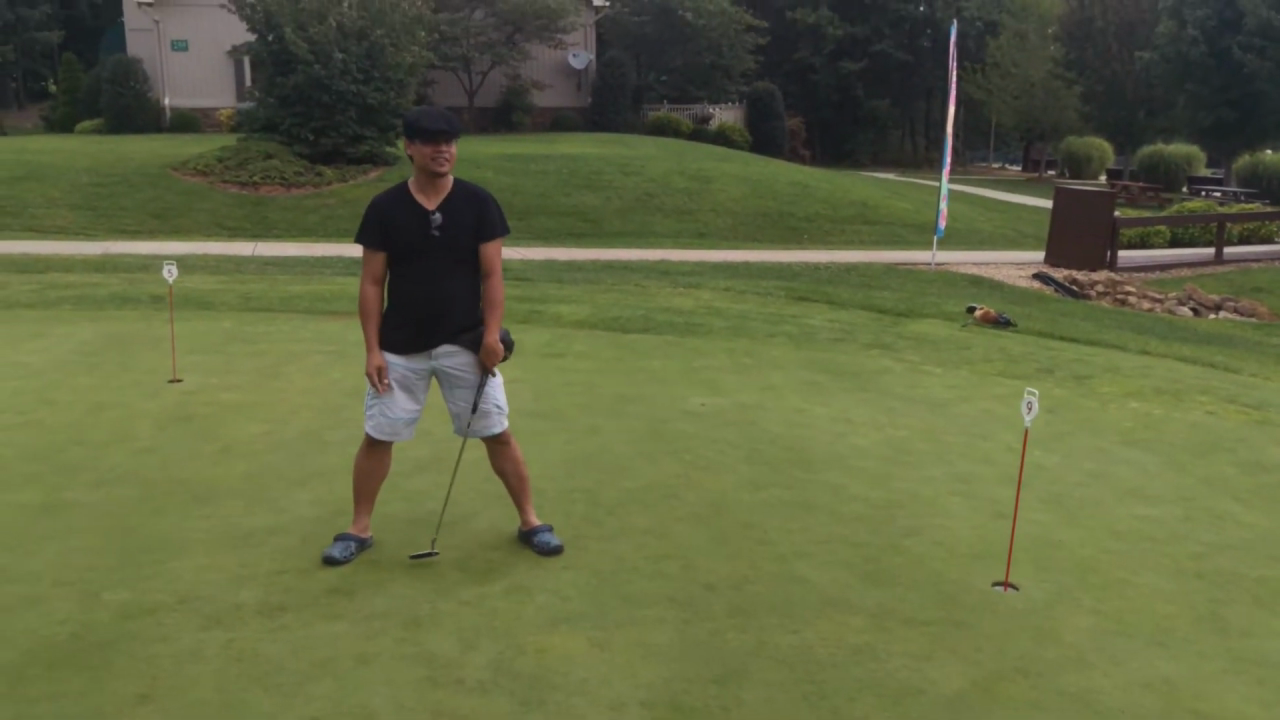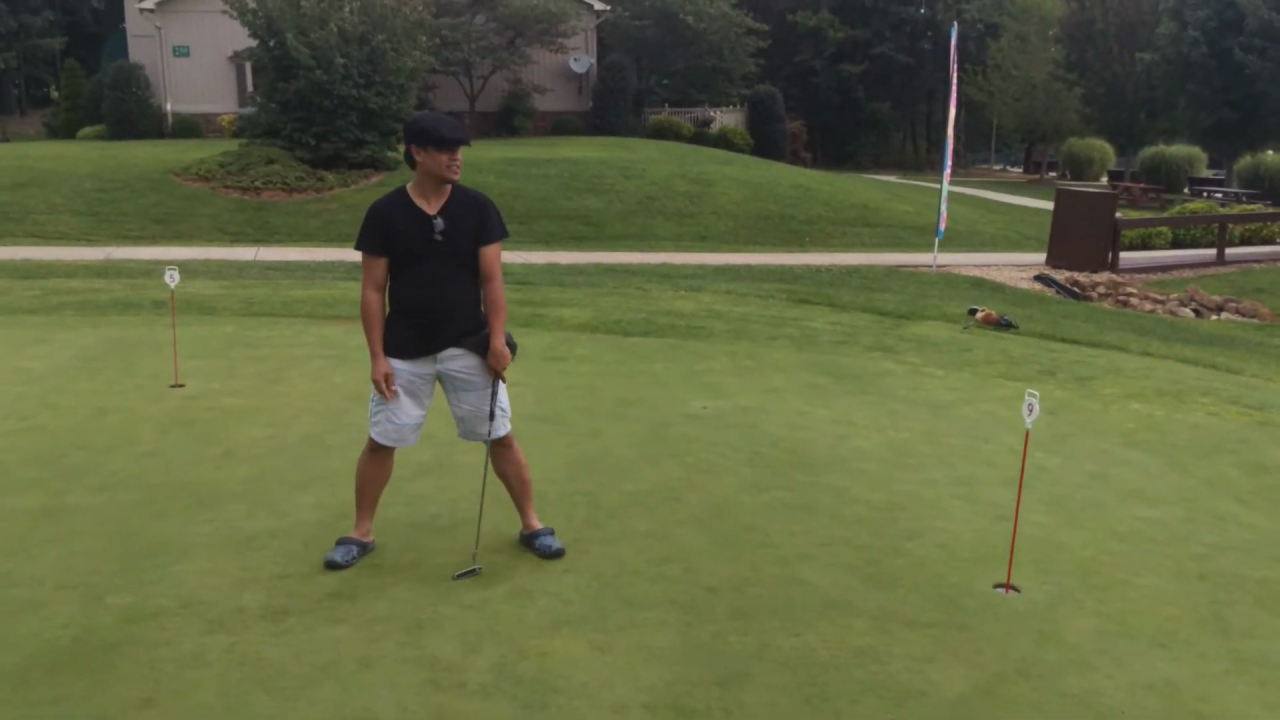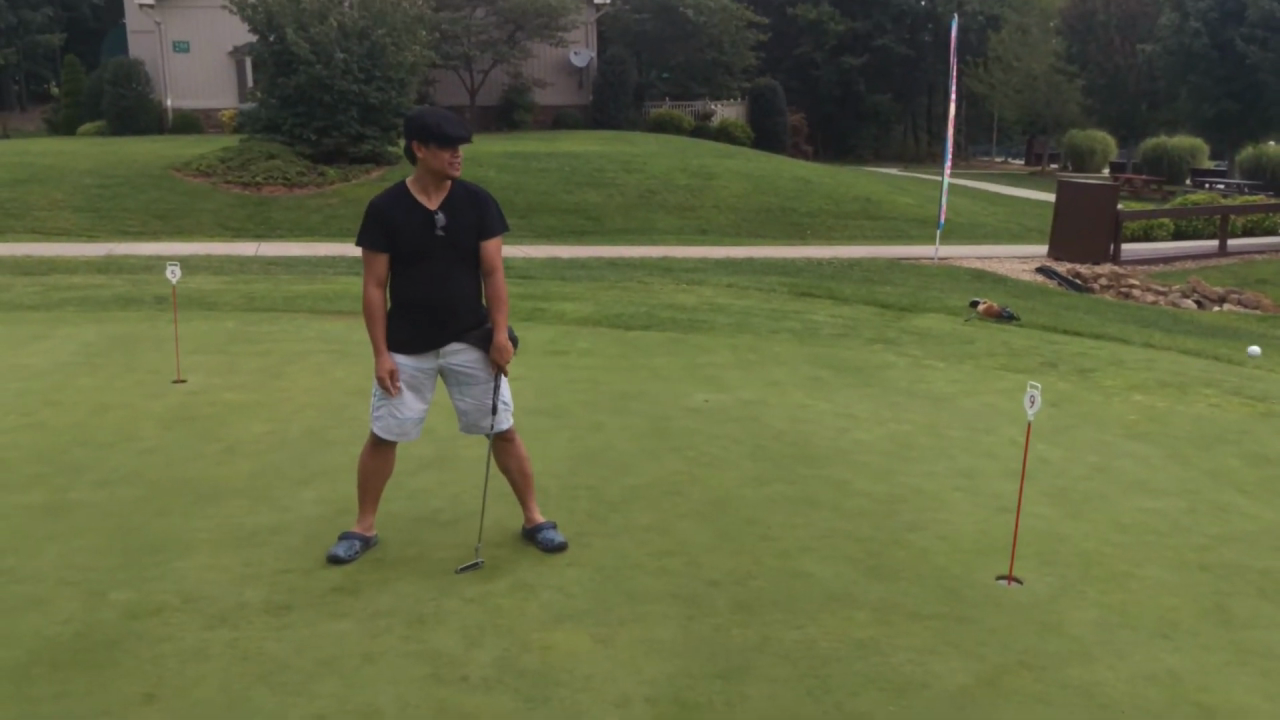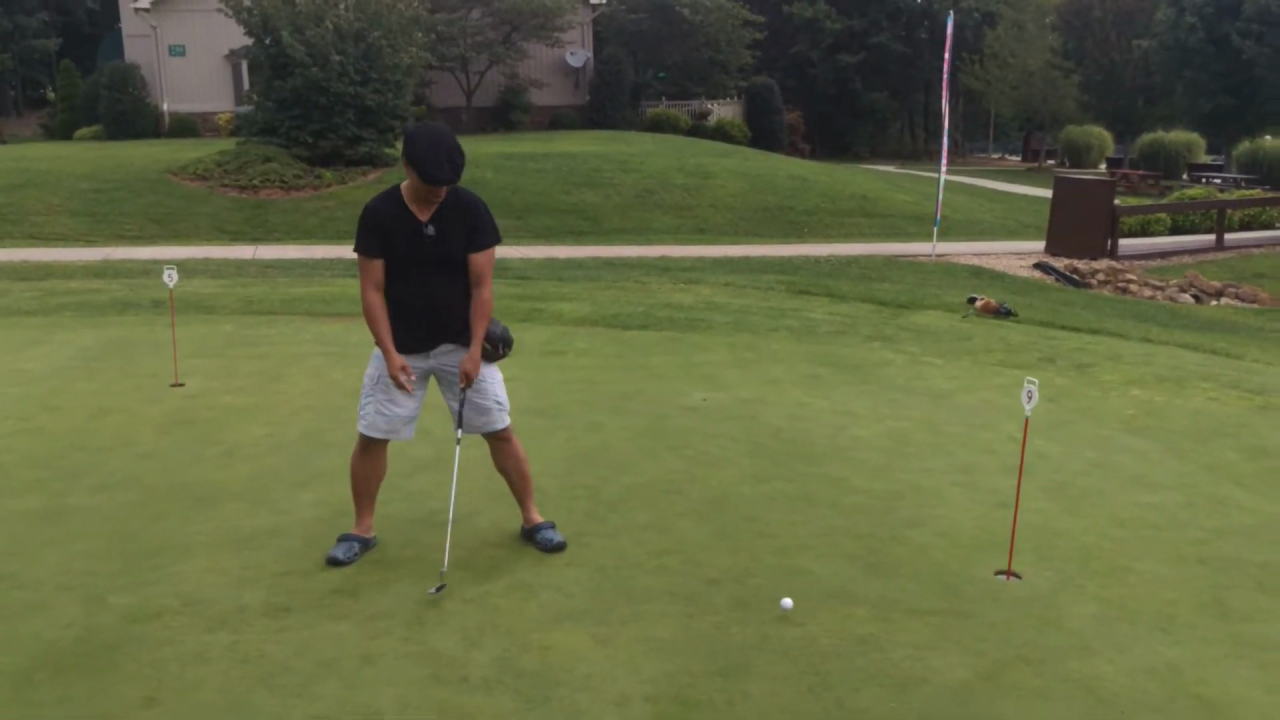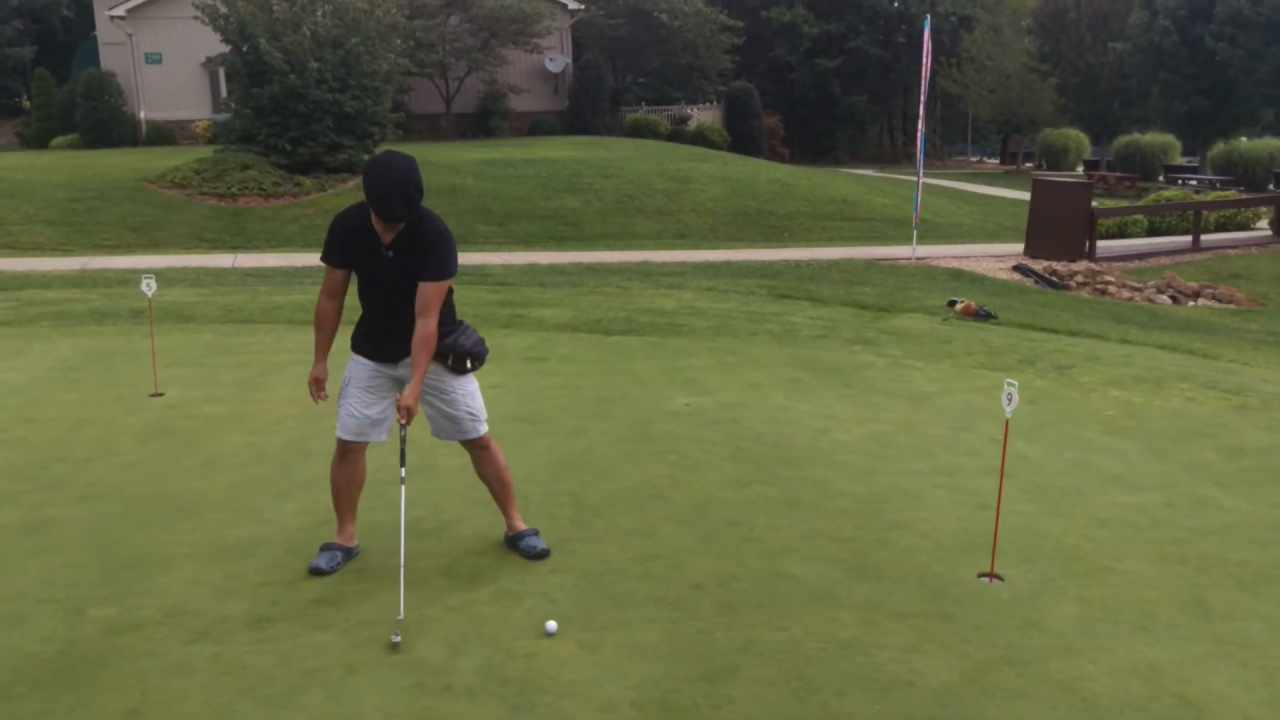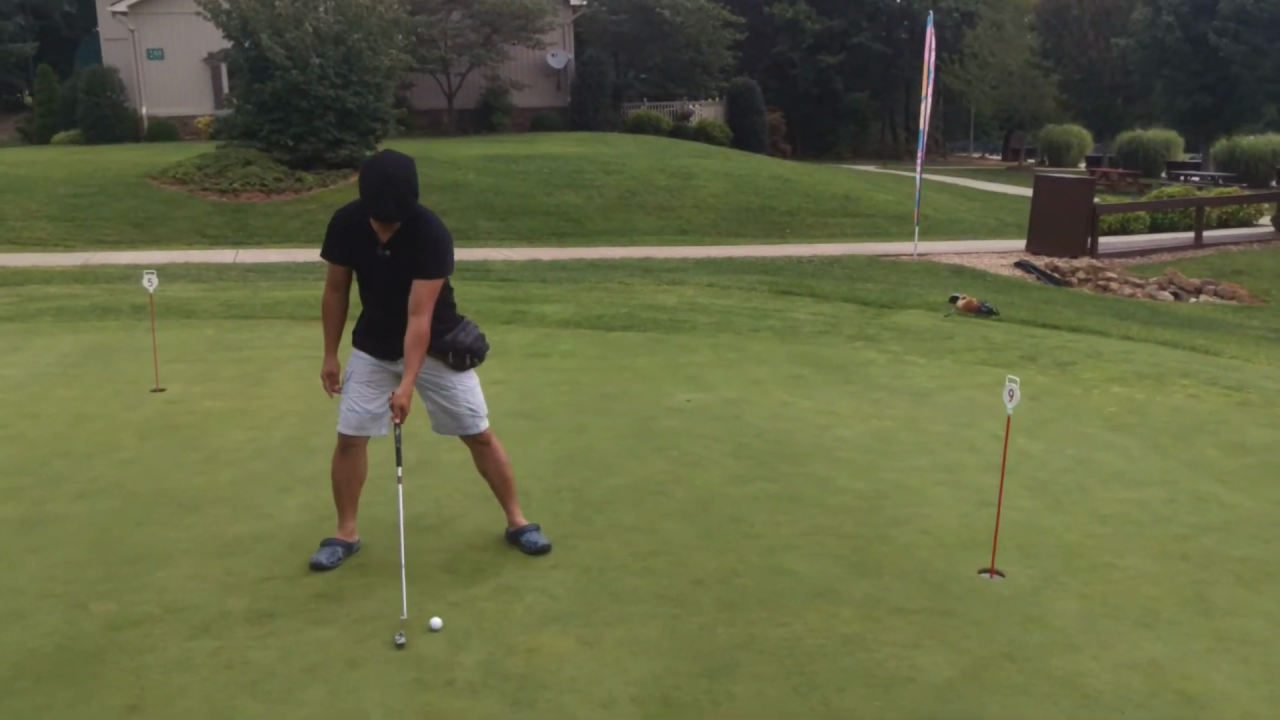
dt=0.5s
person 1, frame 1
left shoulder: (478, 203)
right shoulder: (384, 208)
left elbow: (492, 275)
right elbow: (372, 283)
left wrist: (491, 335)
right wrist: (373, 349)
left hip: (465, 343)
right hip: (401, 348)
left knee: (497, 434)
right knee: (377, 436)
left ankle: (529, 521)
right ankle: (359, 529)
person 1, frame 2
left shoulder: (477, 207)
right shoulder: (384, 213)
left elbow: (491, 279)
right elbow: (373, 291)
left wrist: (497, 339)
right wrist: (377, 356)
left hip: (468, 346)
right hip: (404, 352)
left knee: (500, 436)
right knee: (381, 442)
left ankle: (531, 525)
right ankle: (361, 533)
person 1, frame 3
left shoulder: (478, 202)
right shoulder: (385, 208)
left elbow: (493, 273)
right elbow: (374, 286)
left wrist: (500, 333)
right wrist: (380, 352)
left hip: (470, 340)
right hip: (407, 348)
left knee: (503, 430)
right knee: (382, 436)
left ankle: (533, 518)
right ankle: (363, 528)
person 1, frame 4
left shoulder: (471, 210)
right shoulder: (378, 214)
left elbow: (481, 286)
right elbow: (372, 291)
left wrist: (475, 349)
right wrist: (390, 353)
left hip: (460, 341)
right hip: (401, 346)
left knee: (500, 431)
right knee: (371, 436)
left ankle: (532, 518)
right ankle: (362, 529)
person 1, frame 5
left shoulder: (434, 234)
right shoulder: (346, 226)
left elbow: (427, 319)
right elbow: (331, 296)
left wrist: (415, 385)
right wrist: (319, 361)
left hip: (437, 350)
right hip: (373, 352)
left knee: (478, 438)
right knee: (349, 442)
left ankle: (516, 526)
right ankle: (345, 538)
person 1, frame 6
left shoulder: (431, 232)
right shoulder: (345, 224)
left elbow: (419, 316)
right elbow: (336, 291)
left wrist: (407, 383)
right wrist: (330, 354)
left hip: (437, 346)
right hip: (372, 347)
left knee: (479, 434)
right knee: (349, 438)
left ankle: (516, 521)
right ankle: (346, 533)
